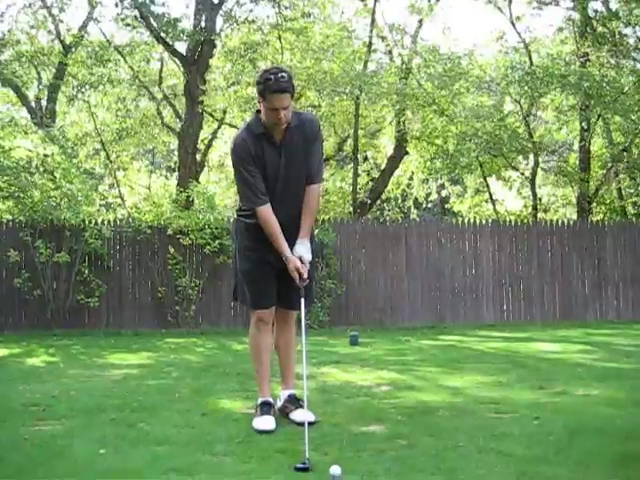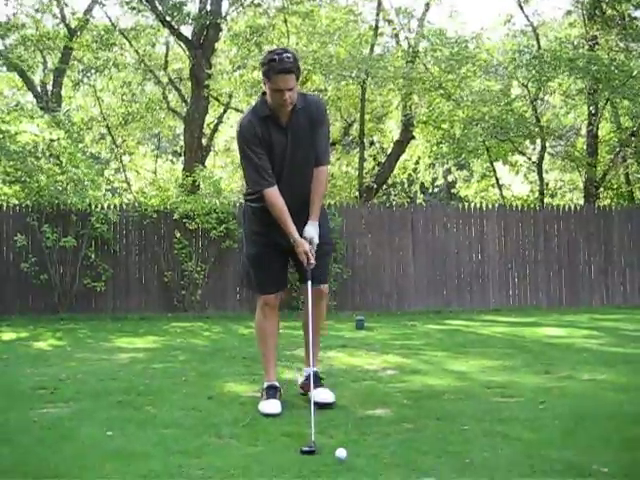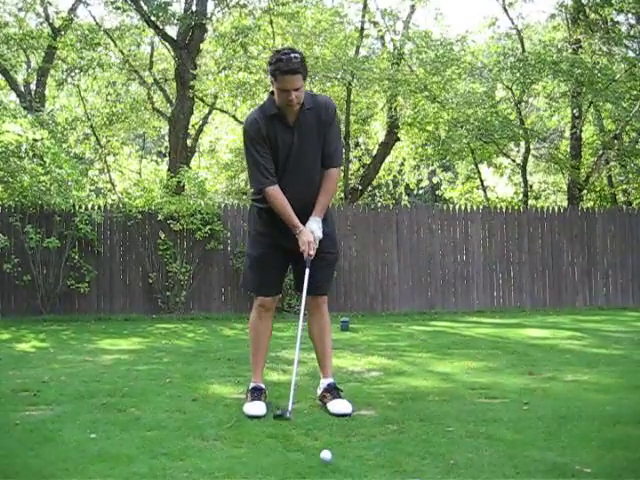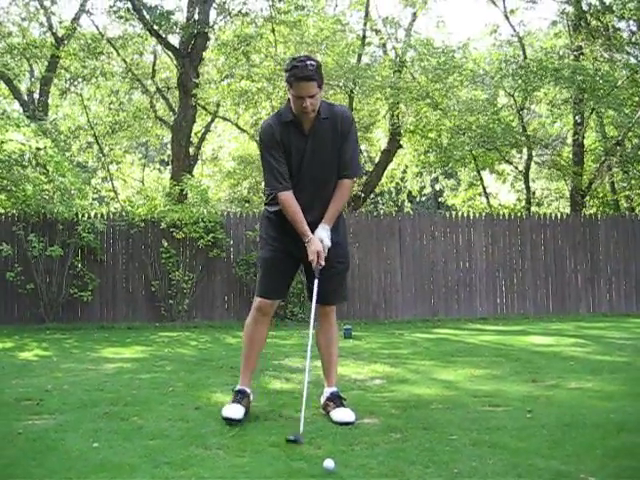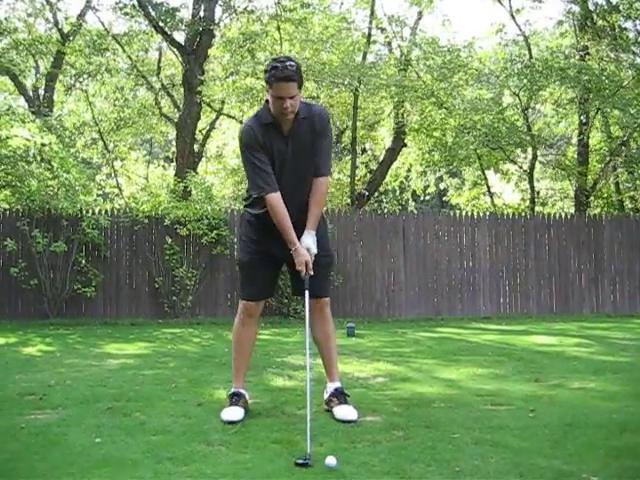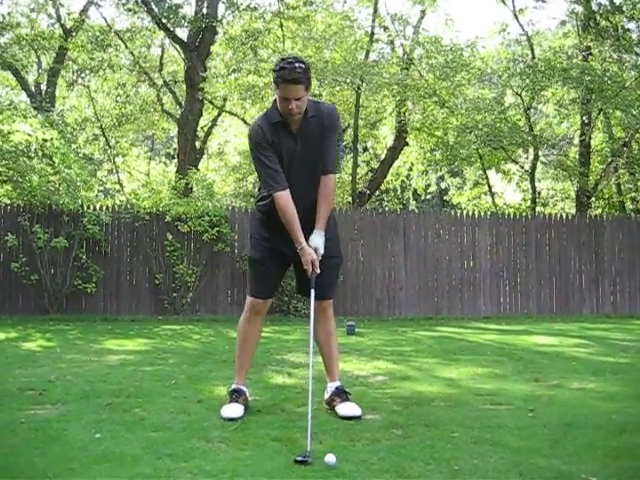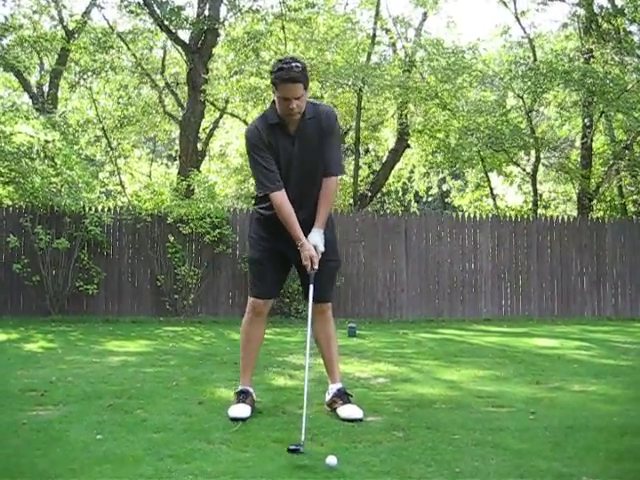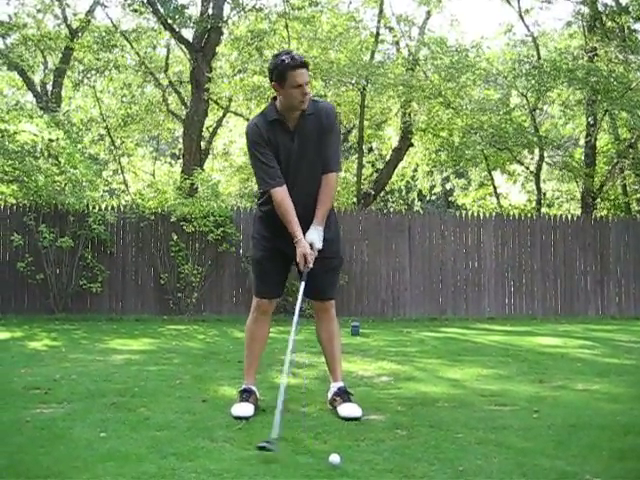
dt=0.4s
person 1, frame 1
left shoulder: (309, 127)
right shoulder: (244, 143)
left elbow: (313, 186)
right elbow: (260, 204)
left wrist: (302, 243)
right wrist: (285, 255)
left hip: (297, 236)
right hip: (257, 237)
left knee: (288, 316)
right knee: (262, 316)
left ankle: (288, 394)
right ankle: (264, 400)
person 1, frame 2
left shoulder: (315, 109)
right shoulder: (249, 125)
left elbow: (321, 167)
right elbow: (267, 187)
left wrist: (312, 224)
right wrist: (294, 238)
left hip: (308, 215)
right hip: (264, 220)
left knee: (318, 292)
right knee: (269, 300)
left ankle: (312, 371)
right ankle: (270, 384)
person 1, frame 3
left shoulder: (325, 110)
right shoulder: (256, 123)
left elbow: (332, 168)
right elbow: (267, 185)
left wrist: (315, 221)
right wrist: (297, 229)
left hip: (316, 219)
right hip: (270, 222)
left knee: (318, 301)
right knee: (265, 303)
left ankle: (327, 384)
right ankle: (256, 385)
person 1, frame 4
left shoulder: (341, 120)
right shoulder: (271, 129)
left elbow: (348, 178)
right elbow: (281, 190)
left wrist: (324, 229)
right wrist: (307, 237)
left hip: (328, 228)
right hip: (281, 227)
left knee: (326, 310)
right knee: (263, 306)
left ankle: (331, 392)
right ankle: (242, 390)
person 1, frame 5
left shoulder: (318, 118)
right shoulder: (252, 131)
left elbow: (321, 178)
right elbow: (270, 193)
left wrist: (309, 235)
right wrist: (294, 247)
left hip: (309, 224)
right hip: (262, 228)
left knee: (320, 304)
right knee: (249, 308)
left ankle: (334, 388)
right ankle: (238, 392)
person 1, frame 6
left shoulder: (328, 116)
right shoulder: (261, 131)
left elbow: (329, 176)
right elbow: (278, 192)
left wrist: (318, 233)
right wrist: (301, 246)
left hip: (319, 225)
right hip: (272, 227)
left knee: (323, 305)
right knee: (256, 305)
left ankle: (335, 388)
right ankle: (238, 388)
person 1, frame 7
left shoulder: (326, 118)
right shoulder: (258, 131)
left elbow: (331, 177)
right elbow: (275, 192)
left wrist: (317, 232)
right wrist: (301, 243)
left hip: (317, 226)
right hip: (270, 227)
left knee: (322, 307)
right knee: (257, 306)
left ankle: (335, 389)
right ankle: (245, 390)
person 1, frame 8
left shoulder: (325, 115)
right shoulder: (258, 129)
left elbow: (330, 174)
right elbow: (276, 188)
left wrist: (315, 230)
right wrist: (297, 239)
left hip: (320, 225)
right hip: (273, 227)
left knee: (325, 305)
right knee: (262, 305)
left ankle: (337, 388)
right ankle: (248, 388)
